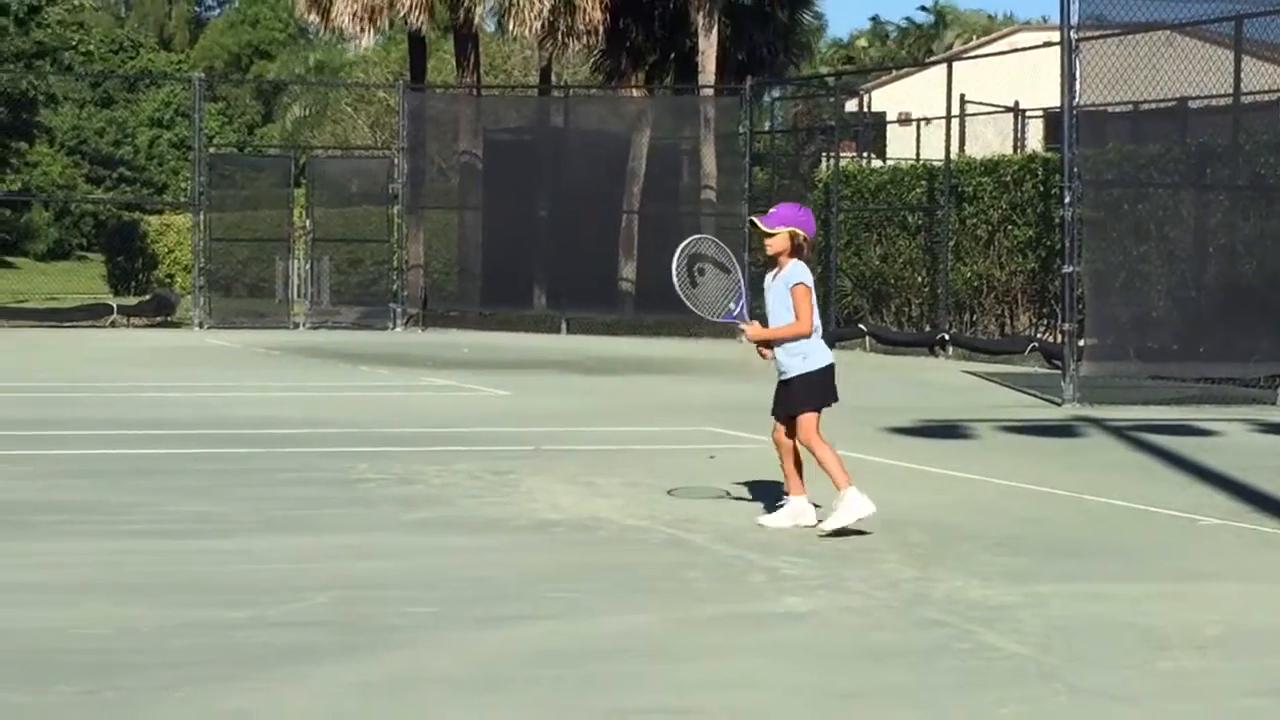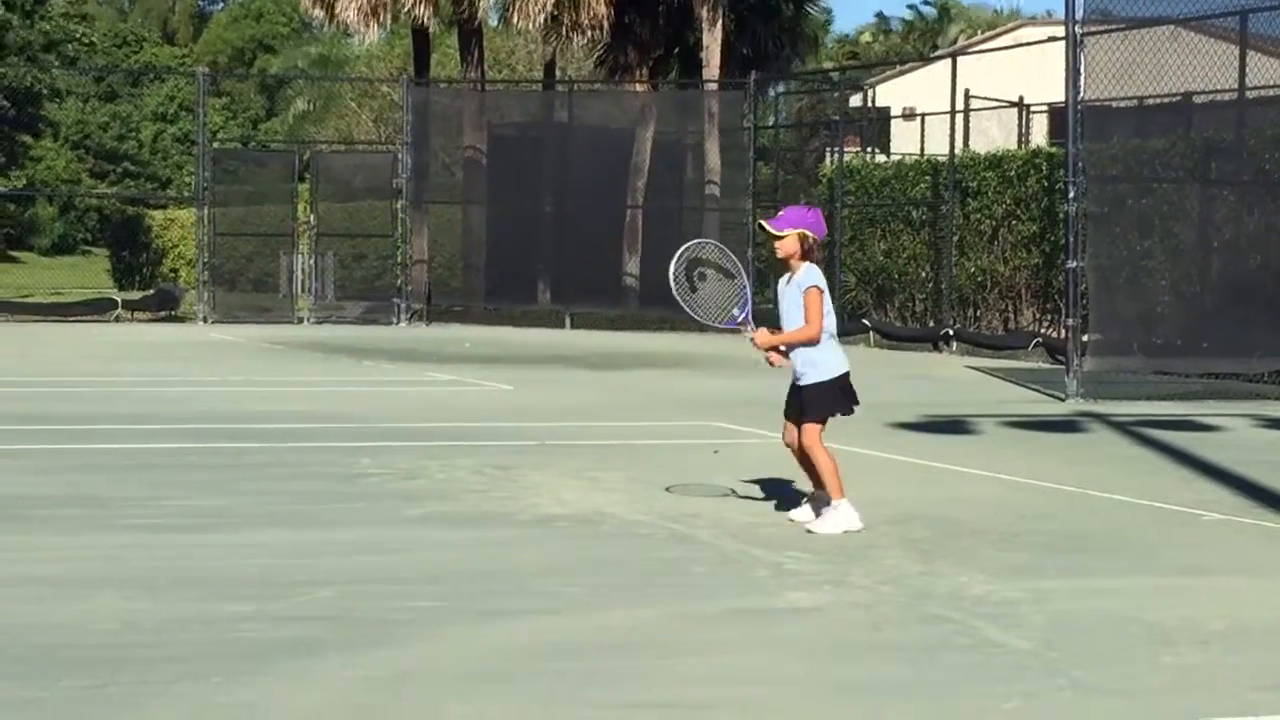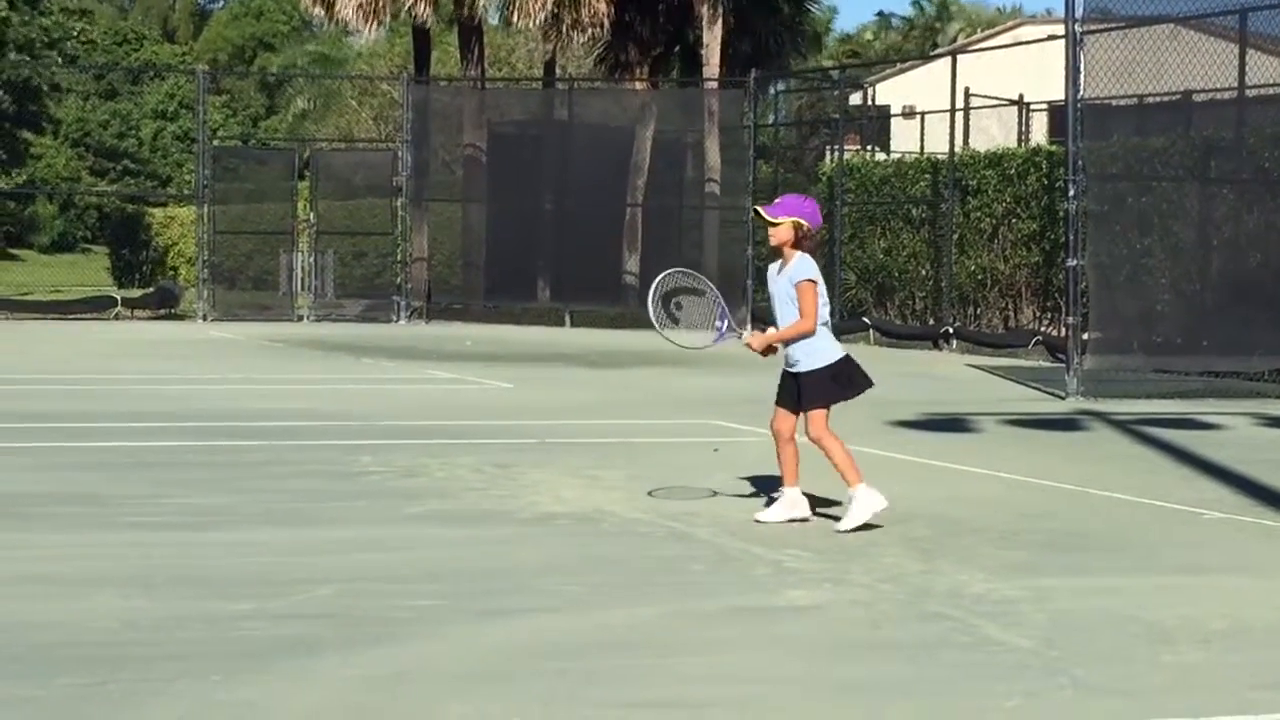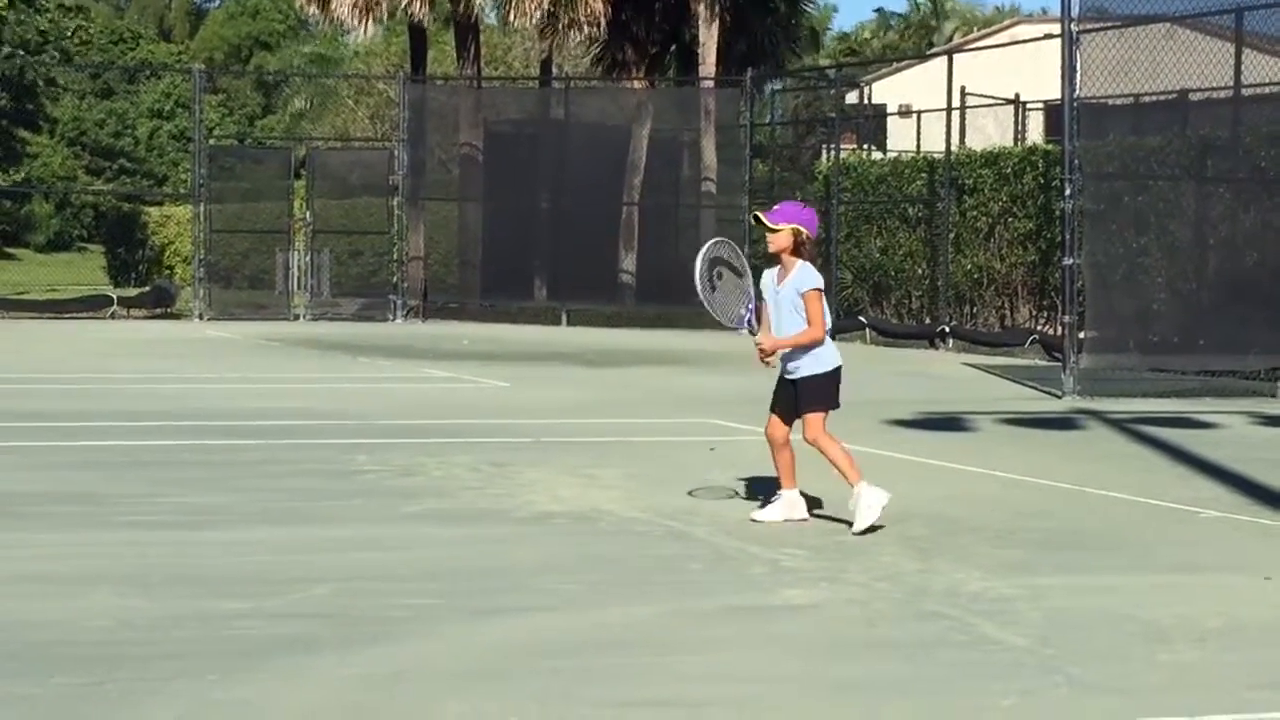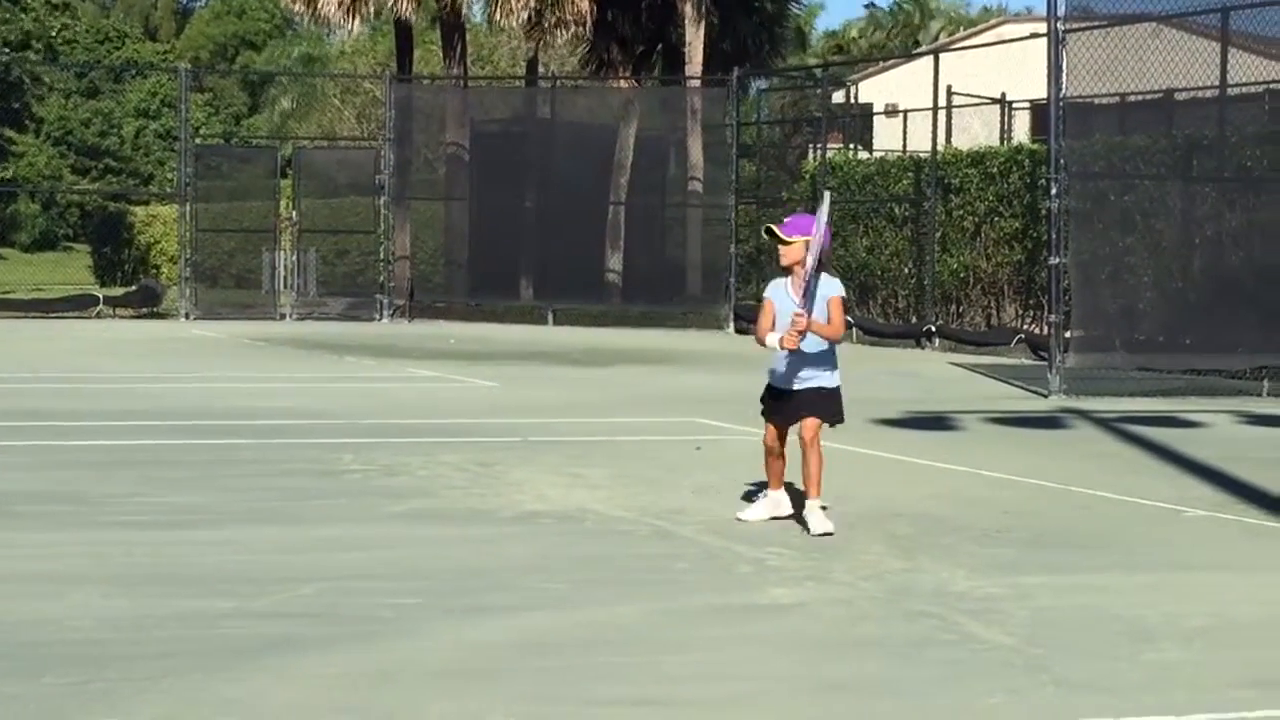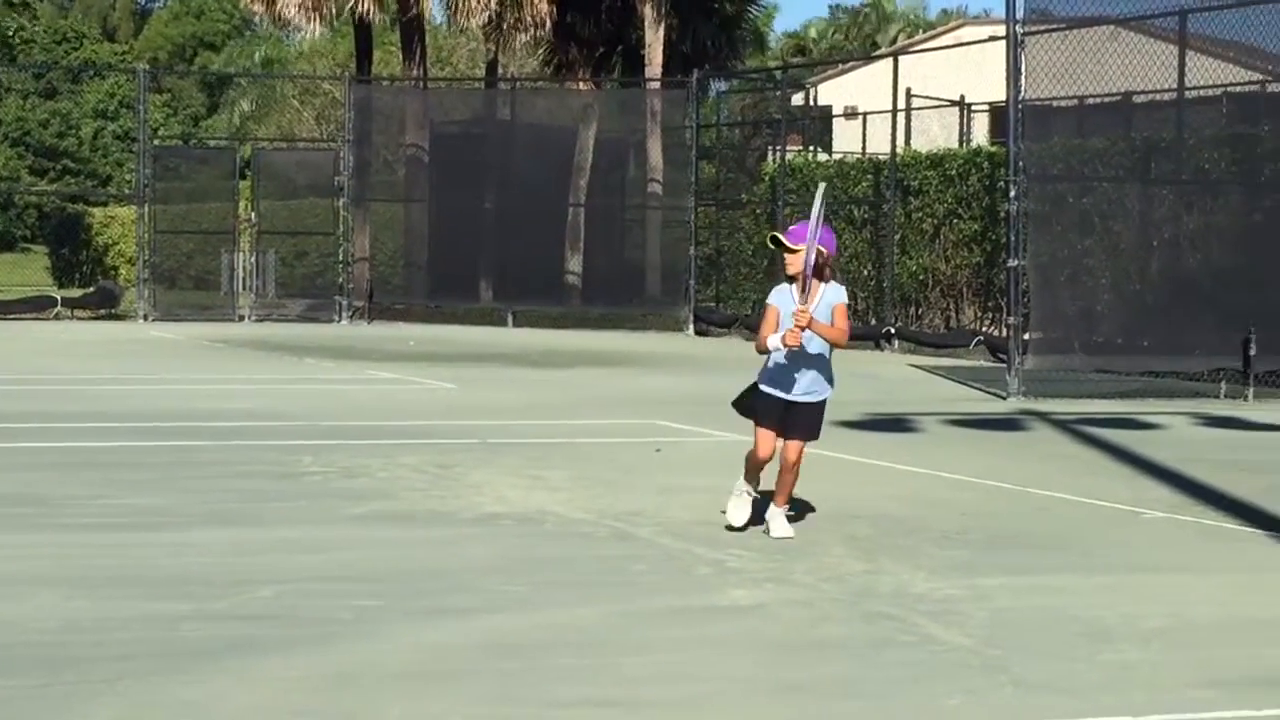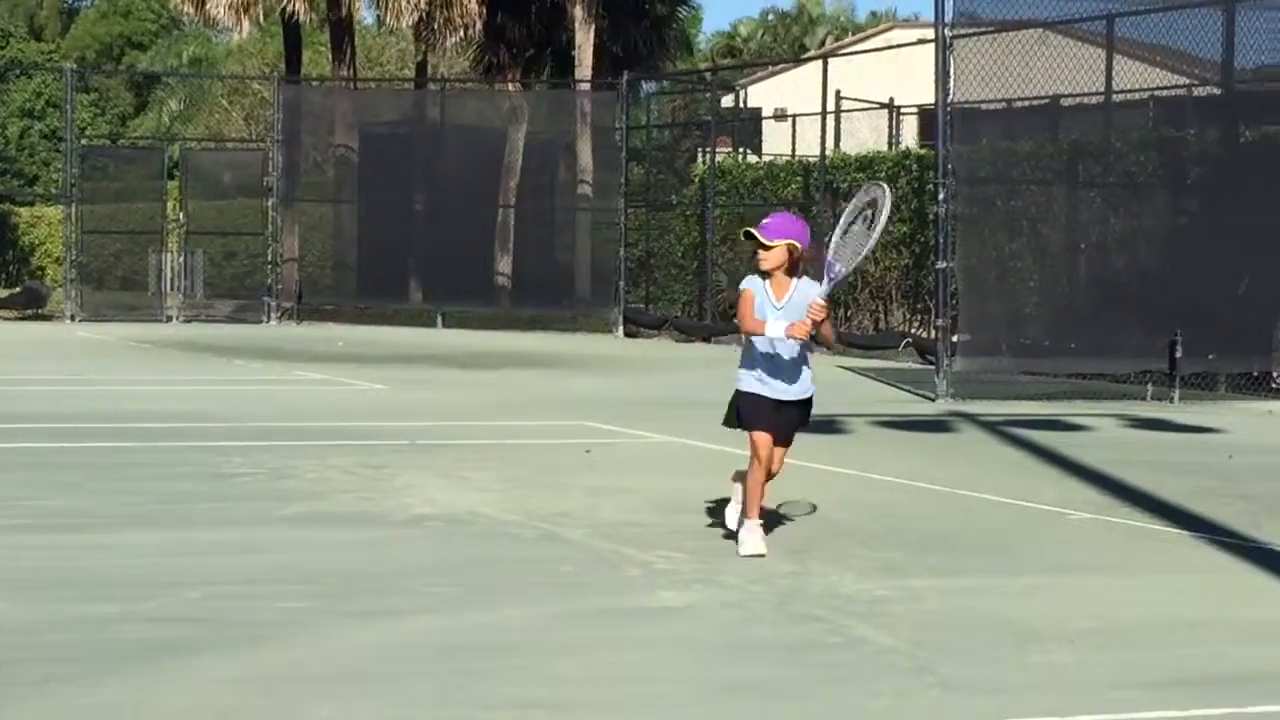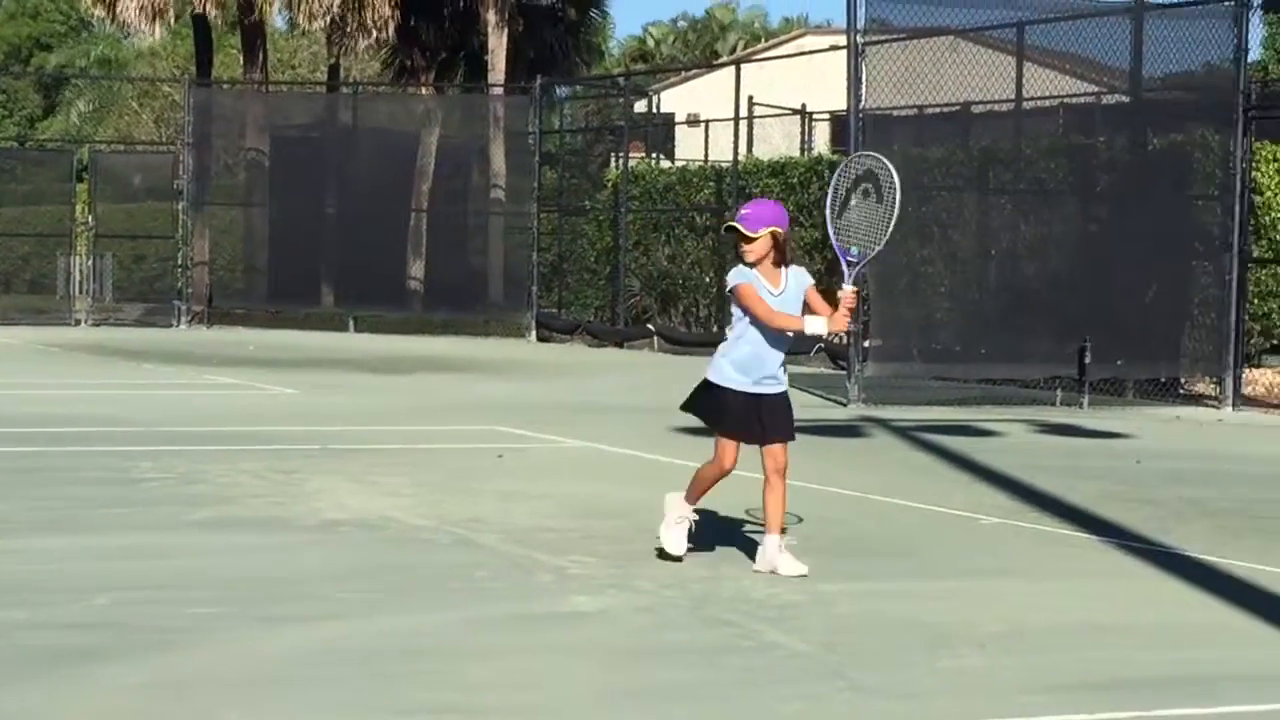
dt=0.2s
person 1, frame 1
left shoulder: (798, 273)
right shoulder: (772, 277)
left elbow: (804, 326)
left wrist: (762, 334)
right wrist: (764, 341)
left hip: (810, 367)
right hip: (789, 371)
left knee: (807, 434)
right knee: (782, 436)
left ankle: (850, 497)
right ankle: (798, 504)
person 1, frame 2
left shoulder: (810, 278)
right shoulder: (785, 282)
left elbow: (814, 329)
left wrist: (772, 340)
right wrist: (779, 351)
left hip: (823, 373)
right hip: (804, 375)
left knee: (810, 440)
right knee: (792, 437)
left ankle: (842, 509)
right ankle: (822, 499)
person 1, frame 3
left shoulder: (803, 268)
right shoulder: (775, 270)
left elbow: (809, 323)
left wrist: (768, 338)
right wrist: (771, 339)
left hip: (820, 363)
right hip: (796, 364)
left knee: (817, 430)
right knee: (780, 426)
left ankle: (862, 495)
right ankle: (792, 498)
person 1, frame 4
left shoulder: (808, 277)
right shoulder: (768, 277)
left elbow: (818, 332)
right elbow: (767, 326)
left wrist: (779, 344)
right wrist: (765, 345)
left hip: (817, 369)
right hip: (792, 371)
left knee: (814, 433)
right knee: (775, 433)
left ankle: (864, 492)
right ankle: (790, 499)
person 1, frame 5
left shoulder: (830, 286)
right shoulder: (775, 288)
left elbow: (839, 332)
right elbow: (762, 334)
left wrist: (810, 326)
right wrist: (781, 339)
left hip: (818, 380)
right hip: (783, 380)
left knee: (809, 435)
right knee: (772, 442)
left ankle: (814, 506)
right ankle: (775, 497)
person 1, frame 6
left shoulder: (835, 294)
right shoulder: (779, 294)
left elbow: (842, 338)
right elbow: (760, 343)
left wrist: (812, 325)
right wrist: (781, 340)
left hip: (812, 391)
right hip: (774, 385)
left knee: (791, 456)
right knee: (763, 451)
left ankle: (778, 511)
right ankle: (747, 486)
person 1, frame 7
left shoulder: (809, 290)
right shoulder: (752, 285)
left elbow: (829, 339)
right elbow: (746, 323)
left wrist: (819, 323)
right wrist: (782, 328)
left hip: (794, 389)
right hip: (756, 385)
left knee: (772, 466)
right knee: (762, 450)
left ankle: (742, 485)
right ankle: (750, 524)
person 1, frame 8
left shoulder: (799, 277)
right shoulder: (740, 277)
left elbow: (827, 318)
right elbow: (770, 317)
left wrist: (842, 310)
right wrist: (821, 323)
left hip: (772, 389)
right hip: (730, 383)
left knee: (777, 465)
right knee: (725, 461)
left ankle: (772, 547)
right ankle: (683, 507)
